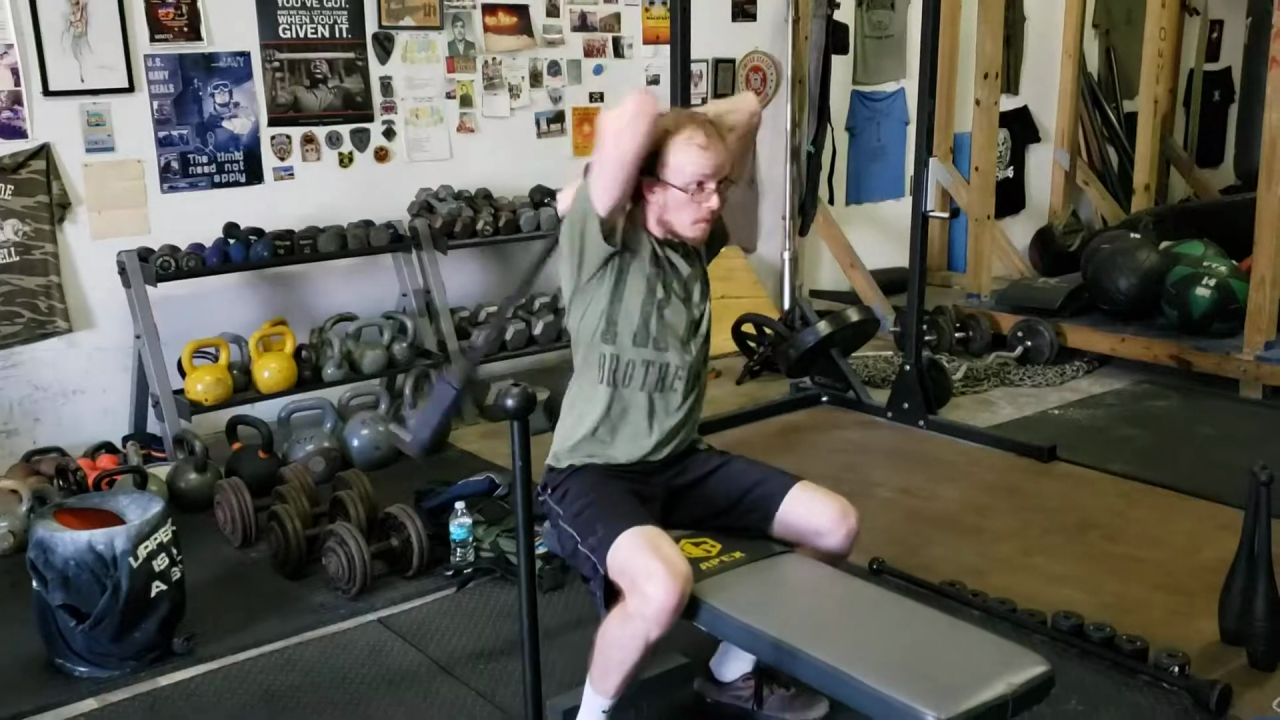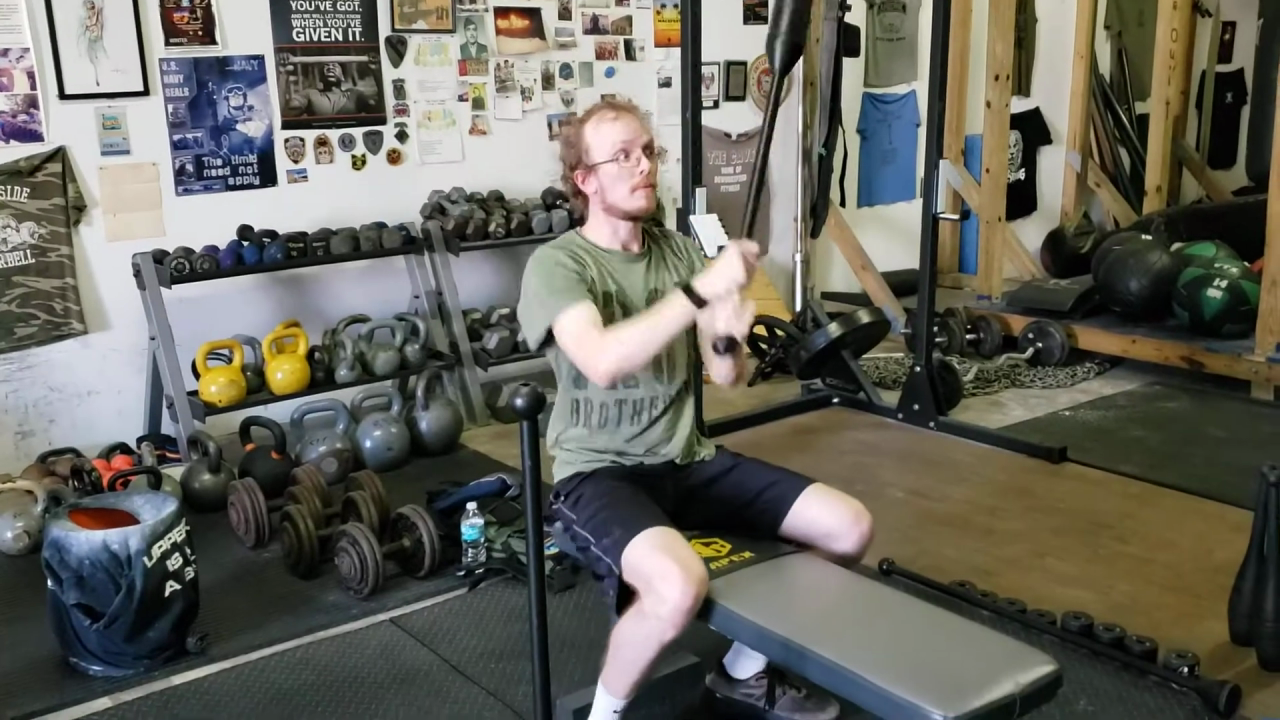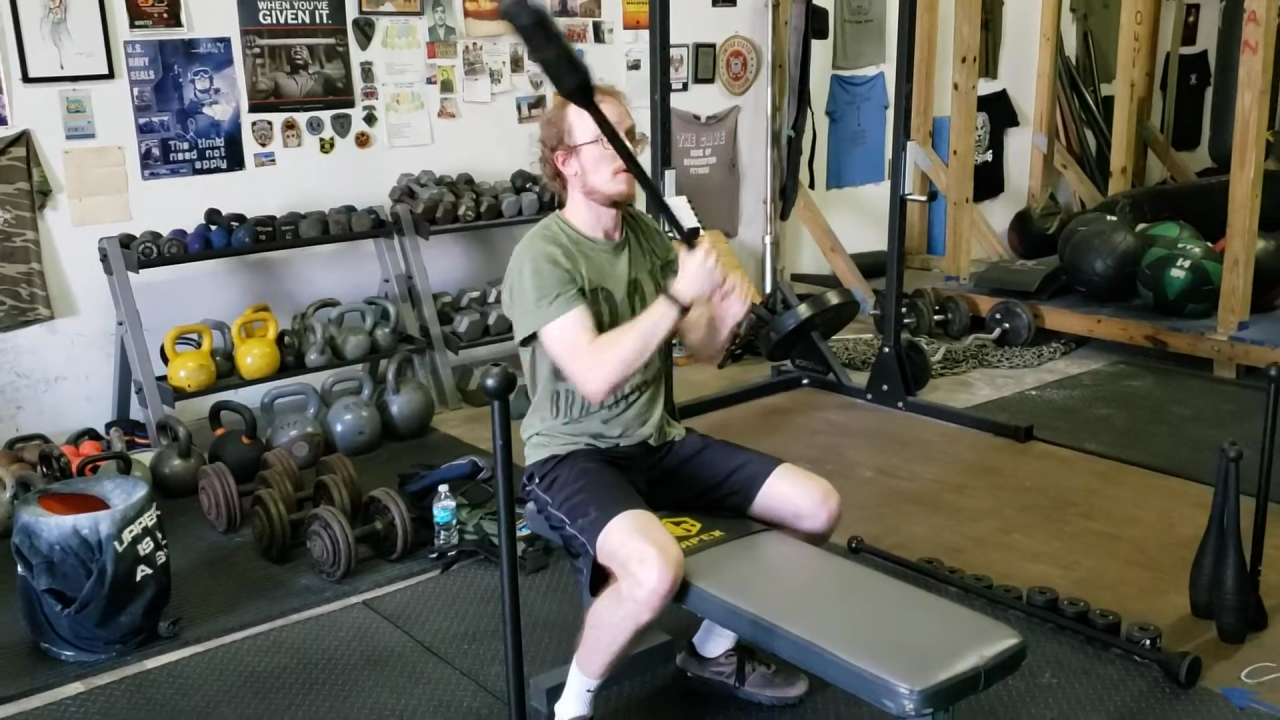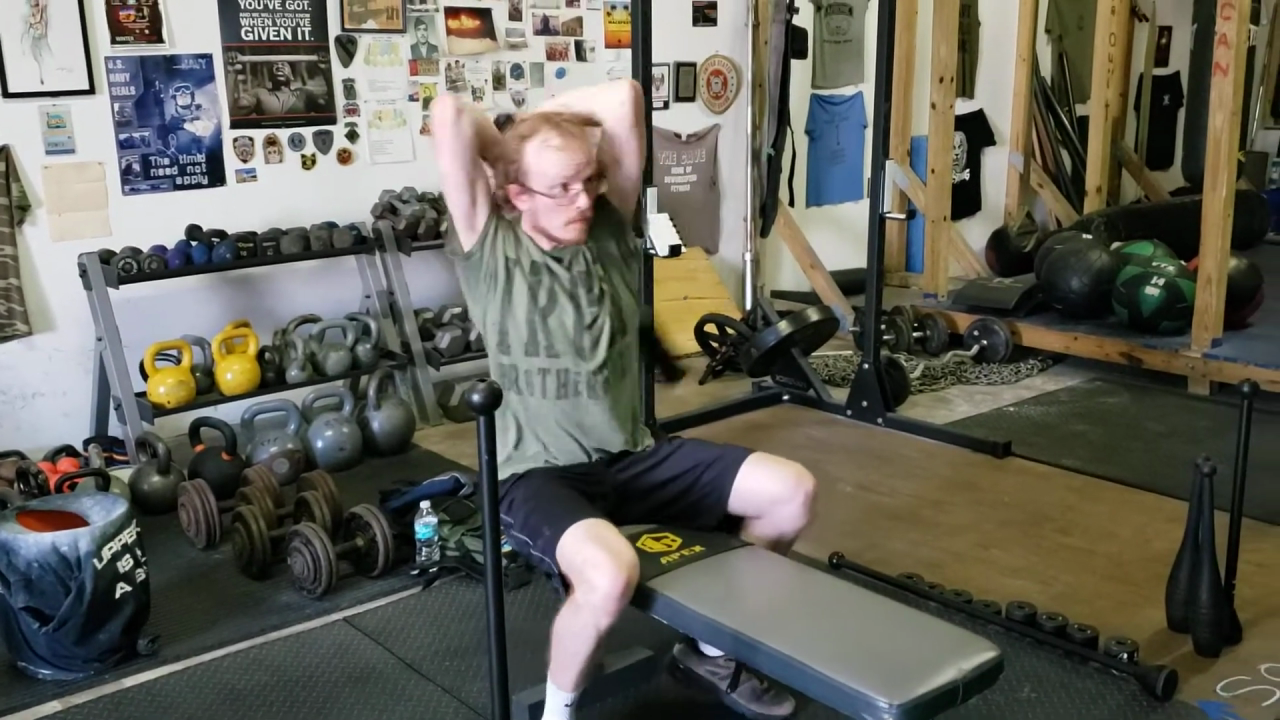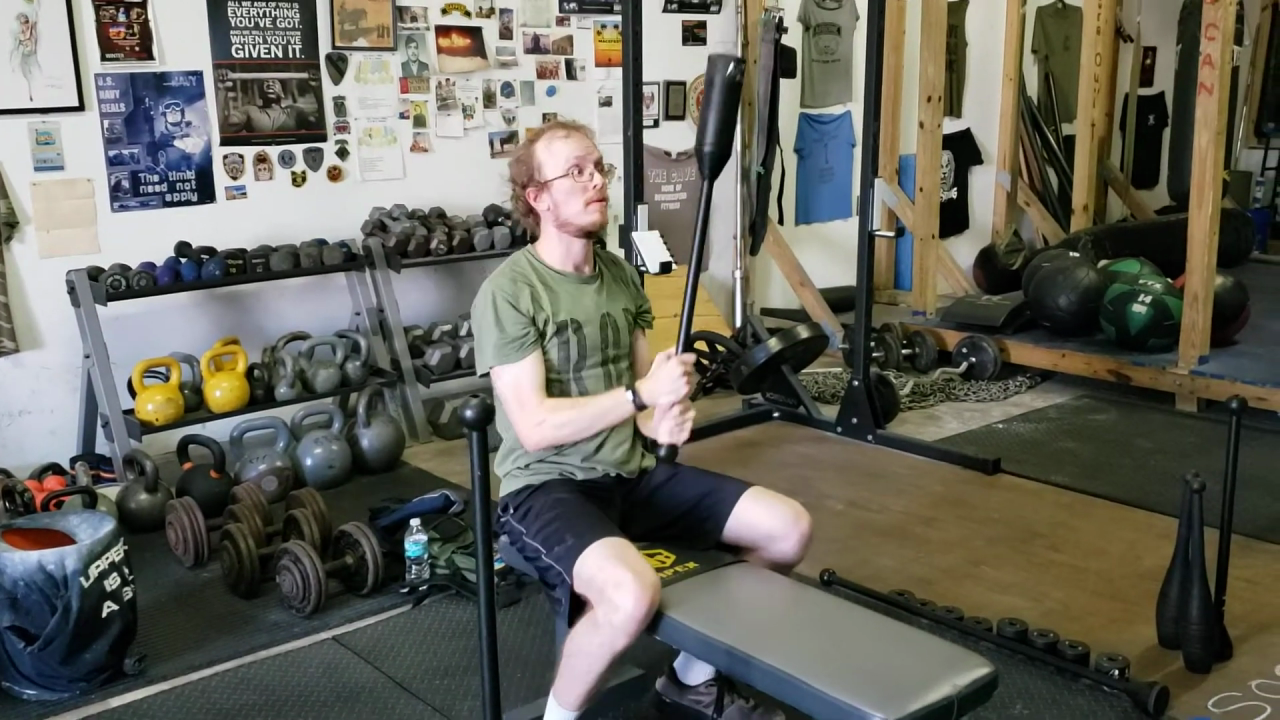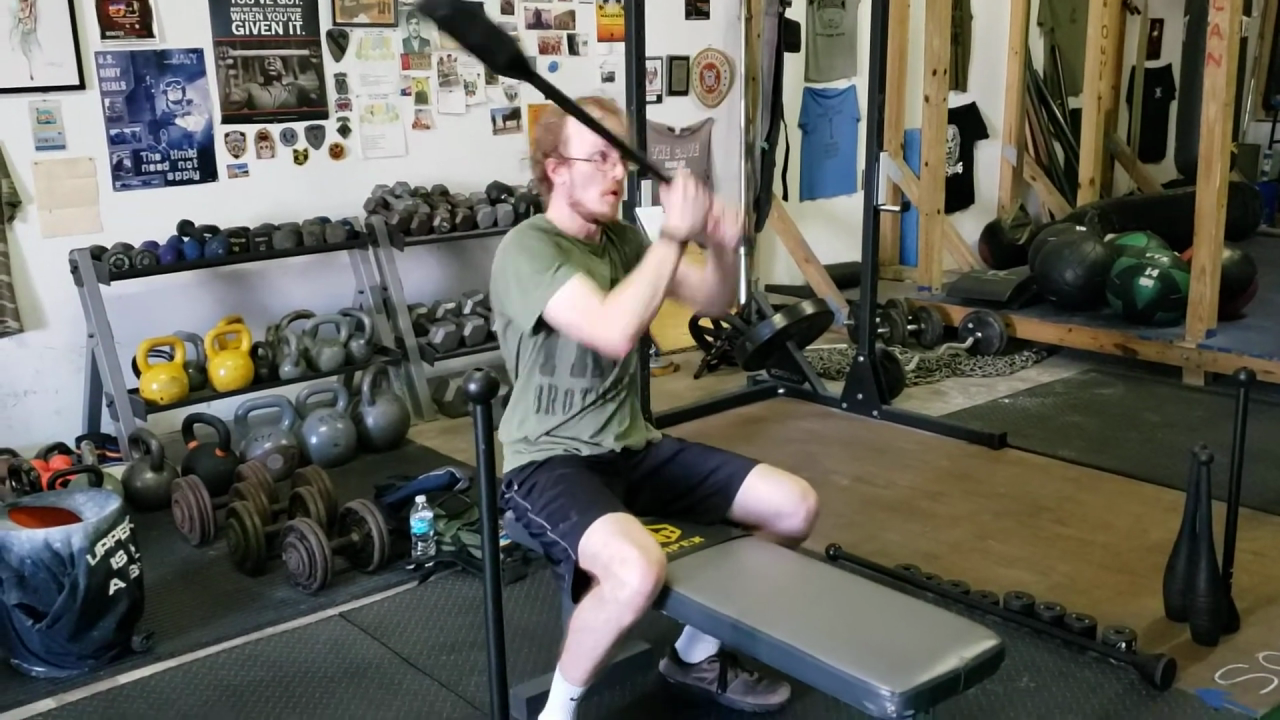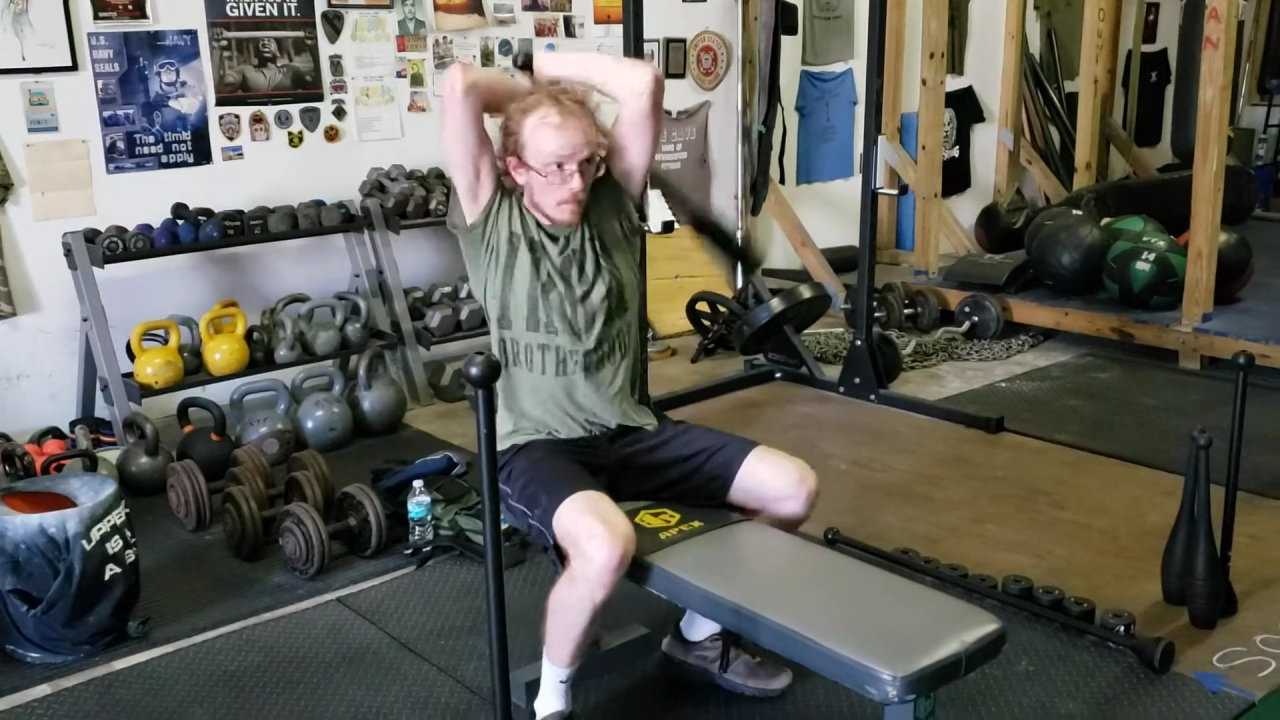
dt=0.7s
person 1, frame 1
left shoulder: (693, 232)
right shoulder: (598, 234)
left elbow: (745, 110)
right elbow: (634, 115)
right wrist: (608, 156)
left hip: (679, 461)
right hip: (592, 470)
left knee: (836, 523)
right knee: (663, 587)
person 1, frame 2
left shoulder: (677, 248)
right shoulder: (555, 264)
left elbow: (712, 367)
right elbow: (602, 361)
left wrist: (730, 324)
right wrist: (701, 294)
left hip: (687, 460)
right hip: (598, 474)
left knee: (850, 527)
right knee: (677, 586)
left ankle: (744, 670)
person 1, frame 3
left shoulder: (648, 233)
right shoulder: (541, 254)
left elbow: (700, 344)
right elbow: (597, 375)
left wrist: (719, 317)
right wrist: (680, 296)
left hip: (657, 442)
right hip: (572, 454)
left knee: (817, 505)
right knee: (654, 570)
left ankle: (714, 649)
person 1, frame 4
left shoulder: (608, 230)
right shoulder: (487, 248)
left elbow: (624, 102)
right elbow: (449, 115)
left wrist: (559, 111)
right wrist: (519, 137)
left hip: (633, 455)
right hip: (539, 474)
left knee: (791, 491)
right knee: (610, 575)
left ankle: (713, 647)
person 1, frame 5
left shoulder: (620, 274)
right shoulder: (507, 292)
right elbow: (534, 427)
left wrist: (662, 414)
right wrist: (641, 393)
left hip: (631, 473)
right hip: (545, 488)
left knee: (788, 527)
right knee: (631, 593)
person 1, frame 6
left shoulder: (622, 236)
right shoulder: (527, 250)
left elbow: (716, 303)
right elbow: (613, 334)
left wrist: (720, 249)
right wrist: (672, 238)
left hip: (633, 447)
right hip: (549, 463)
left knee: (794, 505)
right knee: (636, 570)
left ankle: (697, 654)
person 1, frame 7
left shoulder: (611, 205)
right shoulder: (491, 218)
left elbow: (643, 82)
right elbow: (457, 85)
left wrist: (557, 67)
right wrist: (526, 89)
left hip: (633, 432)
right hip: (539, 446)
left knee: (794, 488)
right knee: (604, 546)
left ankle: (700, 634)
